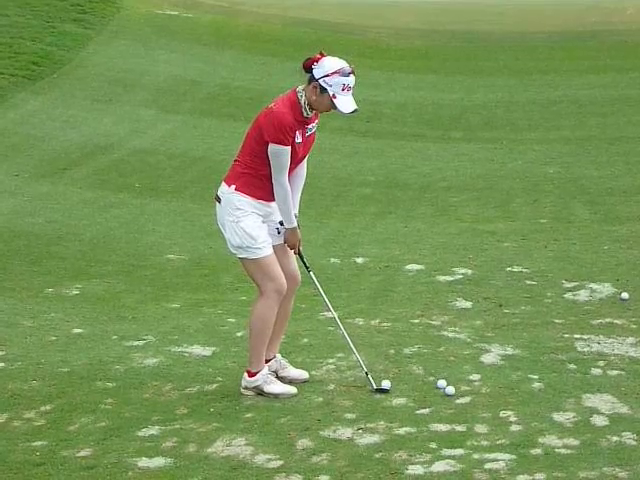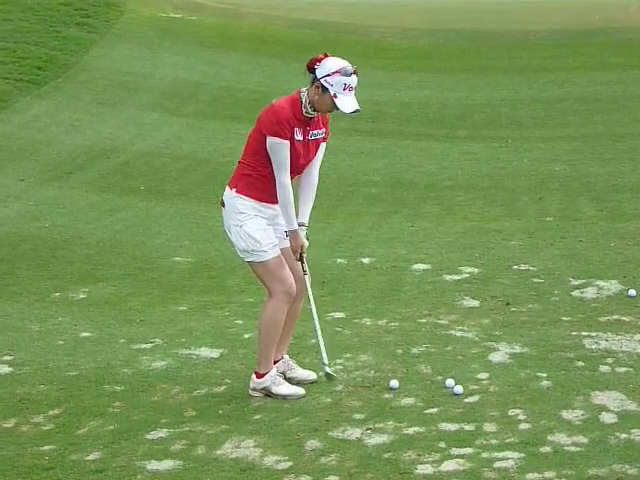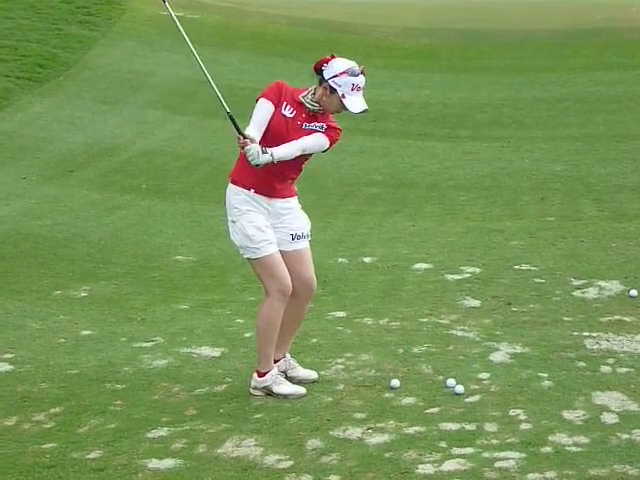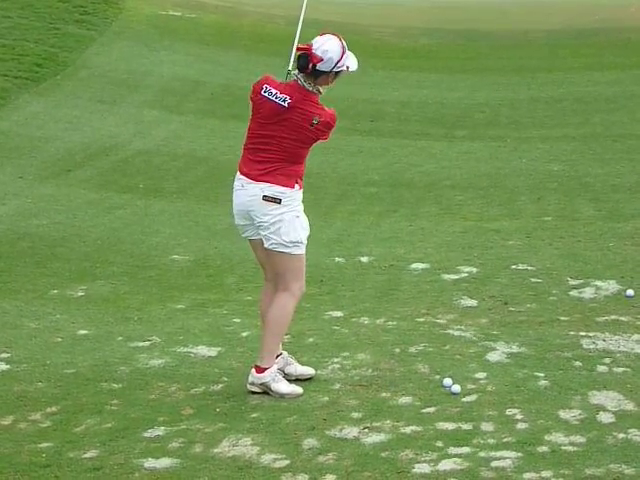
dt=0.7s
person 1, frame 1
left shoulder: (310, 111)
right shoulder: (281, 117)
left elbow: (299, 166)
right elbow: (280, 178)
left wrist: (292, 216)
right wrist: (290, 226)
left hip: (266, 205)
right hip: (241, 204)
left knee: (291, 280)
right knee: (274, 287)
left ankle: (271, 359)
right ankle: (254, 375)
person 1, frame 2
left shoulder: (321, 122)
right shoulder: (279, 114)
left elbow: (310, 174)
right elbow: (281, 176)
left wrist: (302, 225)
right wrist: (292, 230)
left hip: (274, 208)
right hip: (246, 207)
left knee: (300, 284)
right knee: (282, 288)
left ankle: (279, 360)
right ankle: (262, 377)
person 1, frame 3
left shoulder: (329, 129)
right shoulder: (279, 92)
left elbow: (297, 148)
right elbow: (253, 131)
left wrist: (265, 154)
right wrist: (251, 138)
left hip: (284, 204)
right hip: (247, 200)
left knee: (305, 285)
right knee: (280, 288)
left ankle: (280, 358)
right ankle: (264, 375)
person 1, frame 4
left shoulder: (263, 87)
right shoulder: (324, 119)
left hip: (245, 190)
right hip: (278, 200)
left knee: (273, 280)
right knee: (291, 287)
left ankle: (275, 355)
right ankle: (262, 371)
